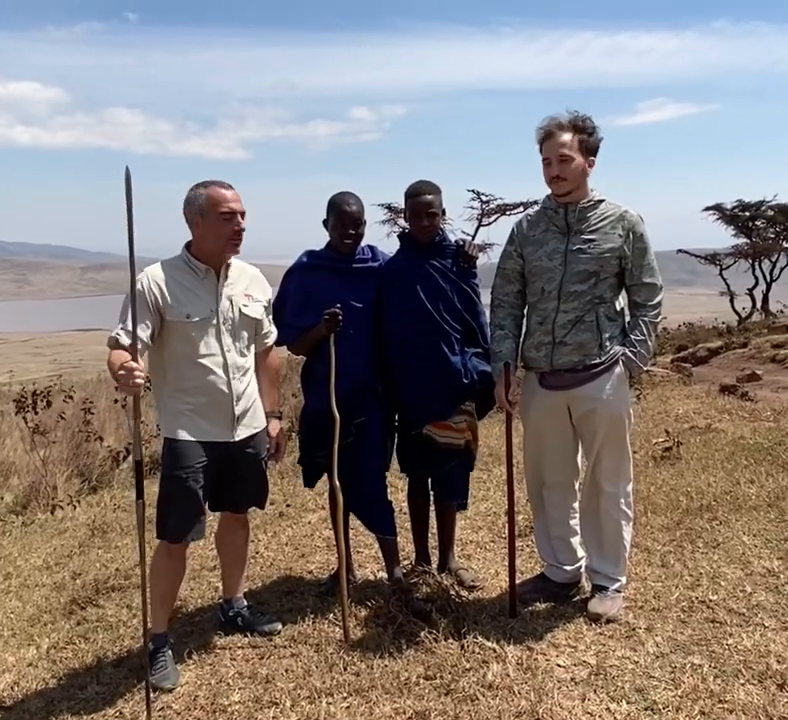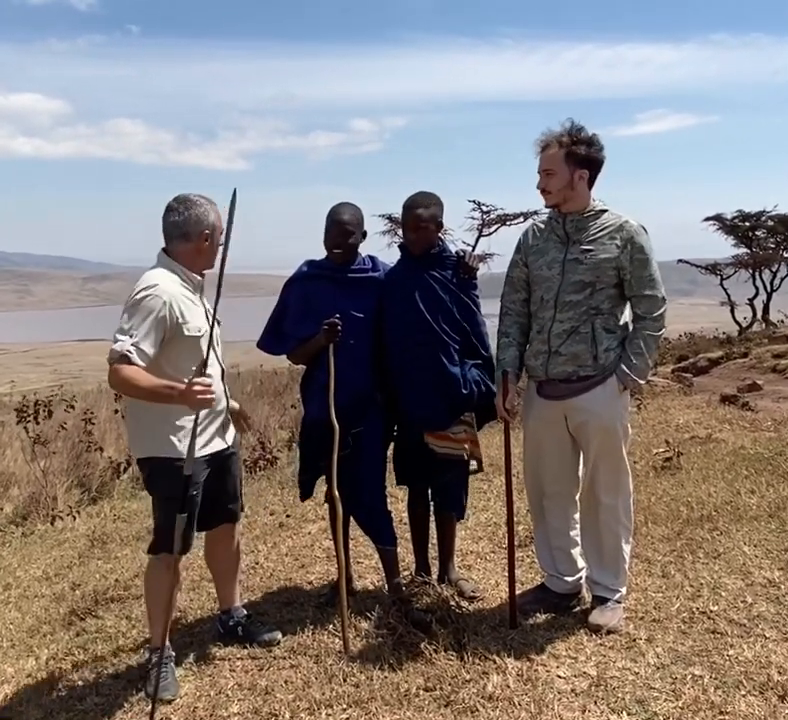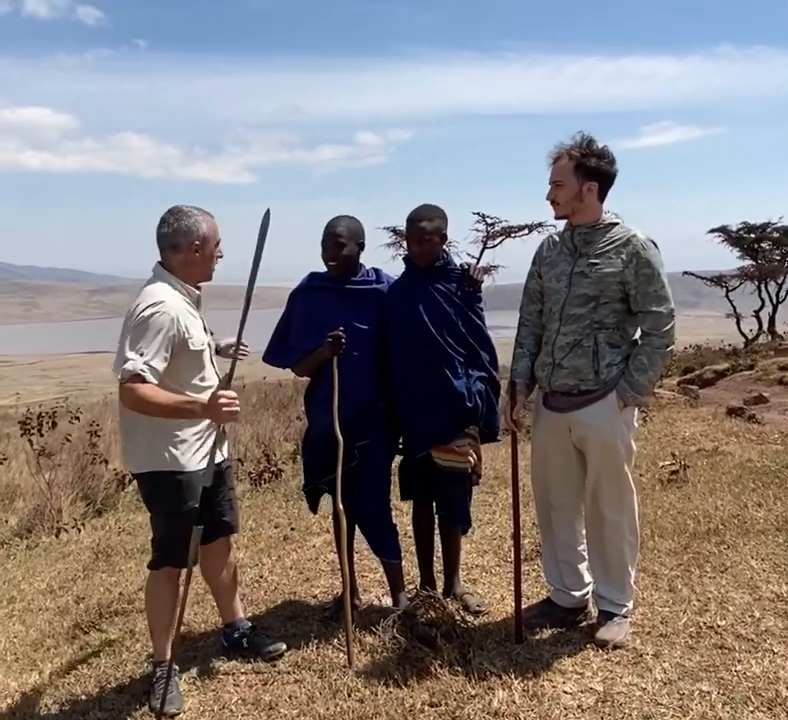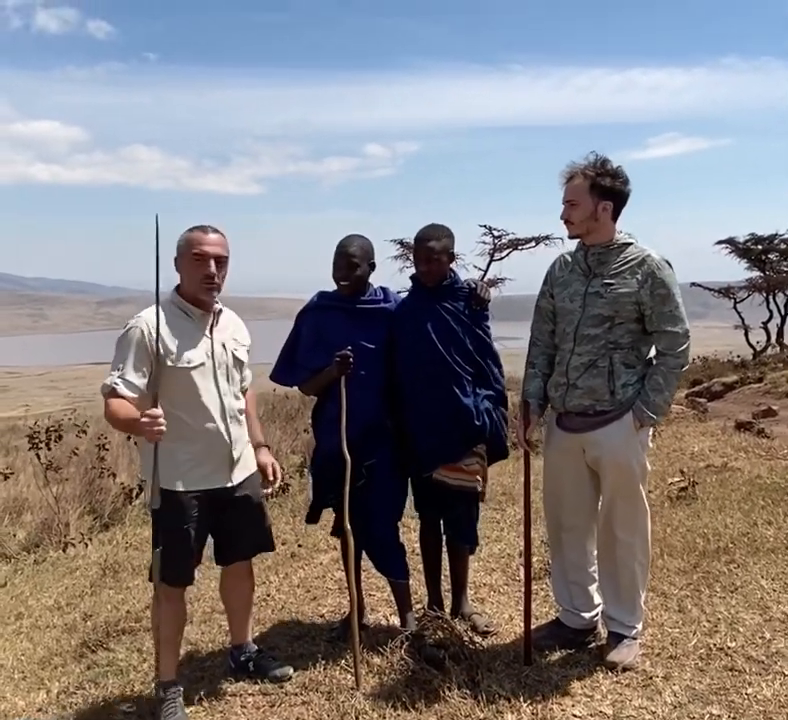
dt=0.5s
person 1, frame 1
left shoulder: (622, 223)
right shoulder: (526, 228)
left elbow: (648, 300)
right elbow: (506, 302)
left wrist: (631, 361)
right wrist: (502, 367)
left hip: (601, 378)
right hip: (540, 379)
left knee: (608, 484)
right knee: (548, 483)
left ankle: (608, 580)
right ankle: (562, 572)
person 1, frame 2
left shoulder: (624, 235)
right shoulder: (533, 237)
left elbow: (651, 313)
right elbow: (513, 311)
left wrist: (629, 375)
right wrist: (507, 375)
left hip: (599, 389)
right hip: (542, 390)
left knee: (606, 494)
right knee: (549, 493)
left ankle: (608, 591)
right ankle: (561, 582)
person 1, frame 3
left shoulder: (633, 248)
right shoulder: (549, 250)
left elbow: (660, 330)
right elbow: (530, 324)
left wrist: (630, 393)
right wrist: (519, 386)
left hip: (603, 404)
right hip: (551, 403)
left knee: (610, 508)
right knee: (555, 506)
left ankle: (615, 607)
right ankle: (569, 597)
person 1, frame 4
left shoulder: (647, 268)
right shoulder: (561, 269)
left elbow: (674, 349)
right elbow: (541, 343)
left wrist: (645, 414)
right wrist: (531, 405)
left hip: (618, 425)
right hip: (563, 424)
left knee: (622, 529)
right knee: (567, 527)
left ankle: (624, 627)
right ankle: (577, 618)
person 2, frame 1
left shoulder: (253, 280)
right shoulder: (156, 282)
right elbow: (120, 347)
left wrist: (272, 414)
right wrist: (124, 372)
left hip: (245, 428)
right hip: (189, 433)
left knee: (237, 516)
right knee: (175, 538)
left ankle: (233, 606)
right ankle: (159, 640)
person 2, frame 2
left shoulder: (194, 287)
right shoulder: (158, 292)
right elbow: (120, 371)
left wrist: (225, 404)
right wrist: (176, 393)
left hip: (216, 437)
right hip: (173, 448)
left knee: (225, 527)
right knee: (169, 548)
left ankle: (232, 616)
right ankle: (160, 651)
person 2, frame 3
left shoulder: (181, 299)
right shoulder: (162, 307)
right elbow: (132, 391)
left wrist: (213, 353)
right wrist: (201, 406)
left hip: (206, 452)
right hip: (172, 462)
left knee: (219, 540)
right knee: (170, 562)
left ankle: (236, 629)
right ankle: (162, 667)
person 2, frame 4
left shoulder: (233, 324)
right shoulder: (148, 327)
right elbow: (115, 401)
left wrist: (261, 447)
right wrist: (138, 423)
left hip: (238, 472)
right hip: (181, 481)
left knee: (240, 562)
right knee: (172, 582)
left ankle: (243, 651)
person 3, frame 1
left shoulder: (457, 261)
right shoulder: (394, 268)
left elbow: (475, 320)
right elbow: (388, 332)
left wrist: (476, 371)
right wrist: (391, 389)
left hip: (453, 386)
right hip: (413, 390)
left knee: (450, 476)
right knee: (418, 475)
left ankle: (448, 557)
right ankle: (421, 558)
person 3, frame 2
left shoulder: (456, 272)
right shoulder: (394, 278)
left elbow: (474, 332)
right elbow: (388, 342)
left wrist: (476, 385)
right wrist: (390, 397)
left hip: (452, 397)
right hip: (413, 400)
left knee: (449, 486)
right knee: (417, 485)
left ankle: (448, 567)
right ankle: (421, 569)
person 3, frame 3
left shoulder: (461, 285)
right shoulder: (398, 291)
left elbow: (479, 345)
right elbow: (392, 354)
left wrist: (478, 396)
right wrist: (395, 410)
left hip: (456, 411)
right hip: (416, 413)
left knee: (454, 500)
right knee: (422, 498)
left ankle: (453, 581)
right ankle: (427, 582)
person 3, frame 4
left shoulder: (468, 303)
right shoulder: (406, 310)
left elbow: (487, 364)
right elbow: (400, 373)
left wrist: (487, 416)
right wrist: (401, 428)
left hip: (464, 429)
right hip: (424, 432)
left knee: (461, 519)
right knee: (430, 517)
left ankle: (461, 601)
right ankle: (434, 601)
person 4, frame 1
left shoulder: (382, 266)
right shoulder: (305, 272)
right elbow: (294, 344)
right wrist: (321, 329)
left hip: (371, 393)
right hip: (325, 394)
left knee: (370, 482)
right knee: (338, 480)
left ankle: (393, 567)
right ankle: (345, 565)
person 4, frame 2
left shoulder: (381, 277)
right shoulder: (304, 281)
right elbow: (295, 355)
right wrist: (320, 339)
left hip: (370, 404)
right hip: (325, 405)
left knee: (369, 492)
right knee: (338, 491)
left ankle: (394, 578)
right ankle: (345, 575)
person 4, frame 3
left shoulder: (384, 289)
right shoulder: (308, 294)
right elbow: (298, 367)
right wrist: (324, 351)
left hip: (373, 417)
right hip: (329, 418)
left knee: (374, 505)
right knee: (342, 504)
left ankle: (398, 592)
right ankle: (350, 589)
person 4, frame 4
left shoulder: (394, 308)
right shoulder: (316, 313)
right elbow: (306, 385)
right wrist: (333, 371)
left hip: (382, 436)
right hip: (336, 438)
left knee: (382, 526)
right knee: (348, 525)
left ankle: (407, 613)
right ankle: (357, 608)
